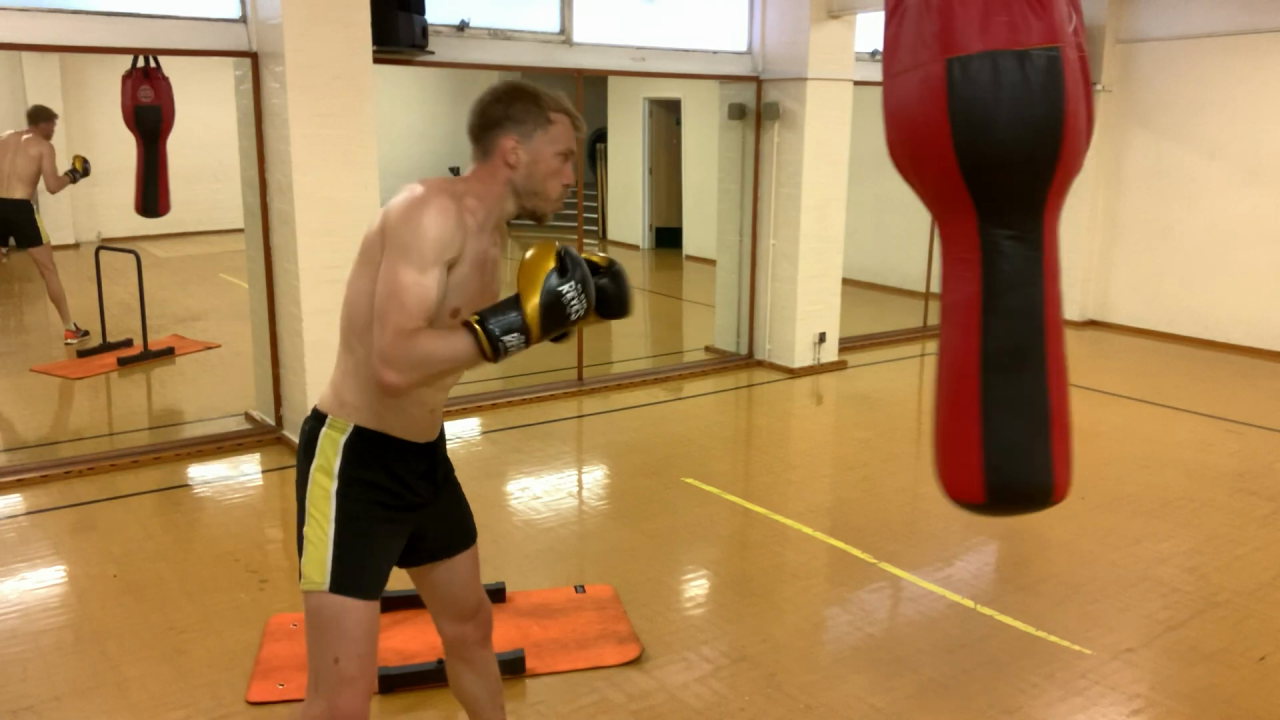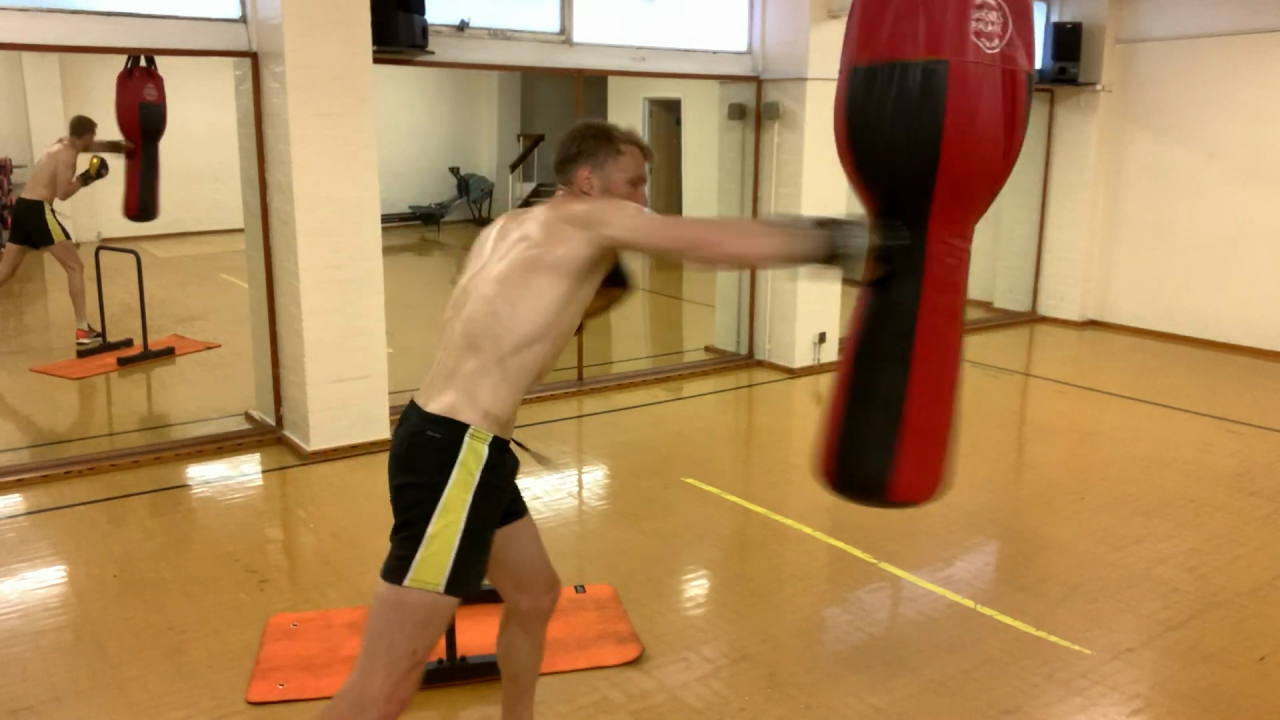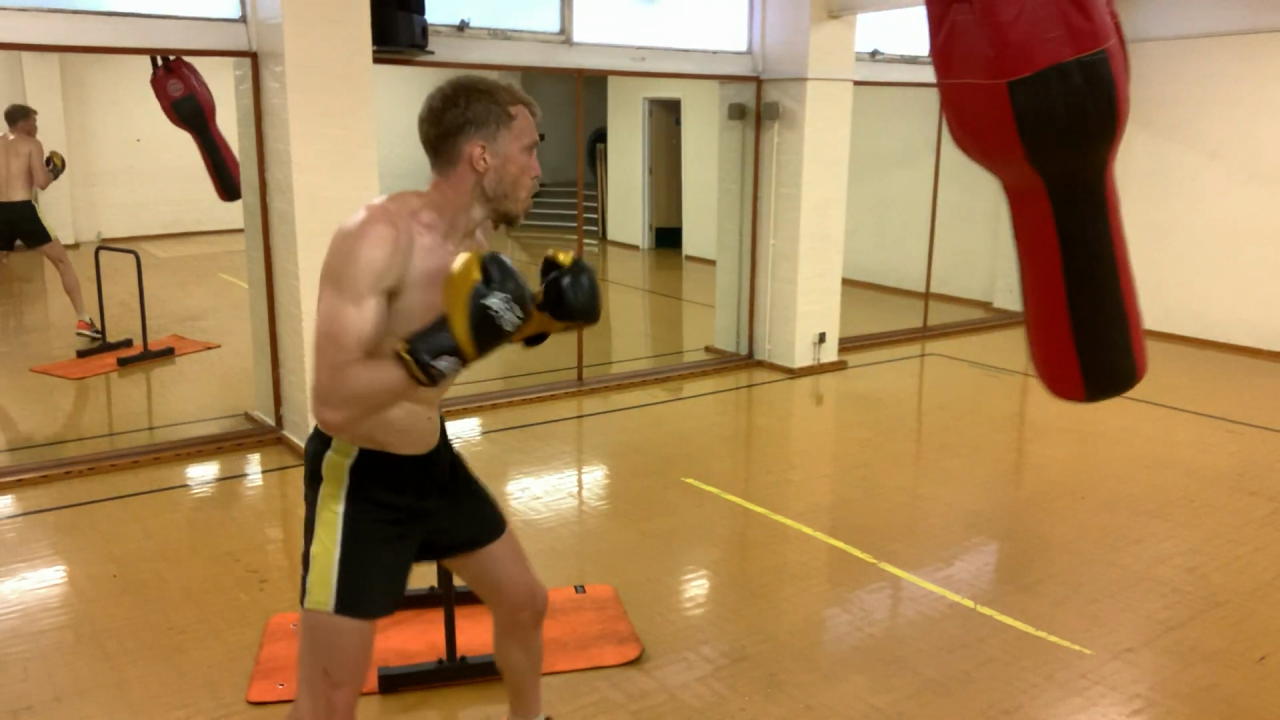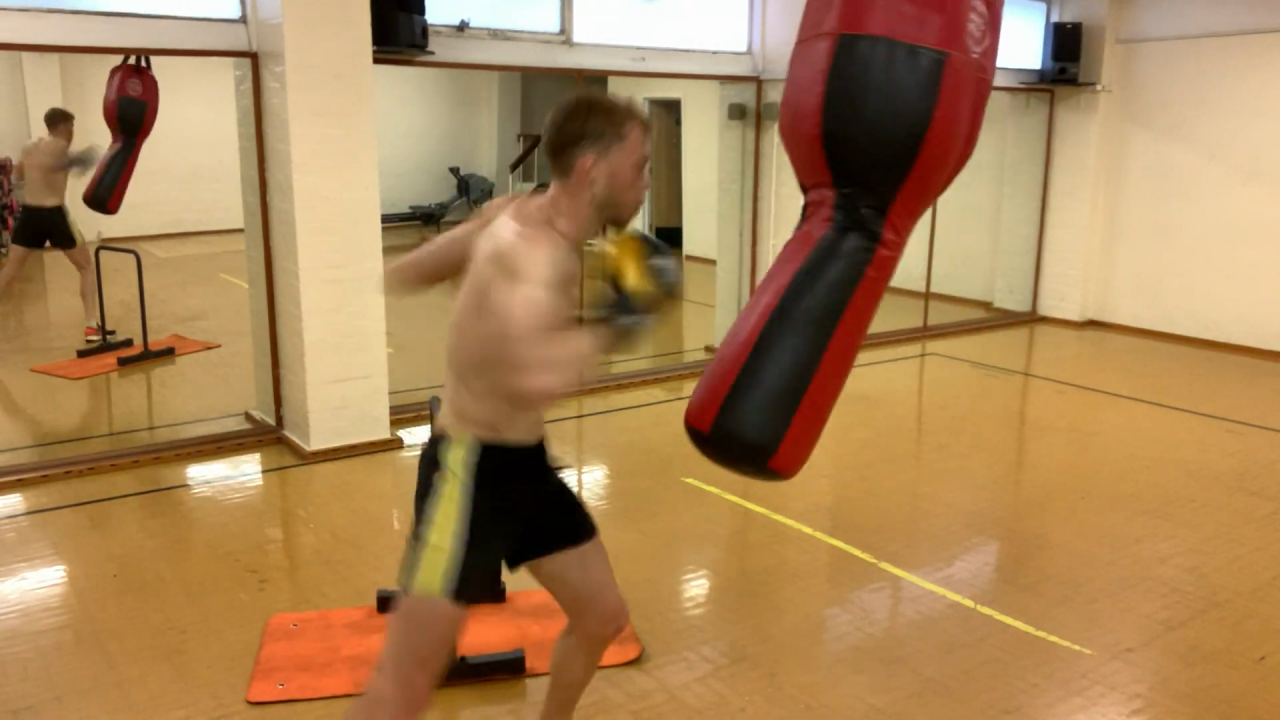
dt=0.7s
person 1, frame 1
left shoulder: (488, 231)
right shoulder: (431, 211)
right elbow: (392, 363)
left wrist: (564, 305)
right wrist: (517, 320)
left hip: (423, 459)
right hip: (356, 461)
left knee: (470, 626)
person 1, frame 2
left shoulder: (511, 228)
right shoulder: (588, 216)
right elbow: (717, 241)
left wrist: (570, 311)
right wrist: (837, 238)
left hip: (447, 445)
right hip: (450, 457)
left knee: (535, 593)
person 1, frame 3
left shoulder: (478, 233)
right shoulder: (378, 237)
right elbow: (334, 406)
left wrist: (540, 315)
right wrist: (448, 338)
left hip: (434, 461)
right hip: (360, 479)
left knee: (524, 603)
person 1, frame 4
left shoulder: (518, 218)
right shoulder: (533, 242)
left elbow: (411, 271)
right elbow: (535, 378)
right wrist: (619, 322)
left hip: (523, 463)
right hip: (473, 472)
left knee: (604, 619)
person 2, frame 1
right shoulder: (44, 146)
right elbow: (53, 186)
right wrist: (74, 174)
right hip: (21, 209)
right knee: (48, 271)
right ankle: (70, 329)
person 2, frame 2
left shoulder: (63, 144)
right shoulder: (67, 153)
left elbow: (97, 147)
right elbow: (63, 194)
left wrist: (119, 146)
right wrist: (87, 177)
left hip: (23, 207)
right hip: (37, 210)
right knee: (75, 267)
right ankle: (83, 330)
person 2, frame 3
right shoulder: (31, 144)
right elbow: (41, 183)
right wrist: (56, 170)
right hip: (23, 211)
right knee: (63, 264)
right ankle: (84, 322)
person 2, frame 4
left shoulder: (31, 146)
right shoulder: (57, 146)
right elbow: (45, 164)
right wrist: (74, 162)
left hip: (28, 214)
right hip: (53, 216)
right knee: (86, 267)
right ankle: (92, 327)
